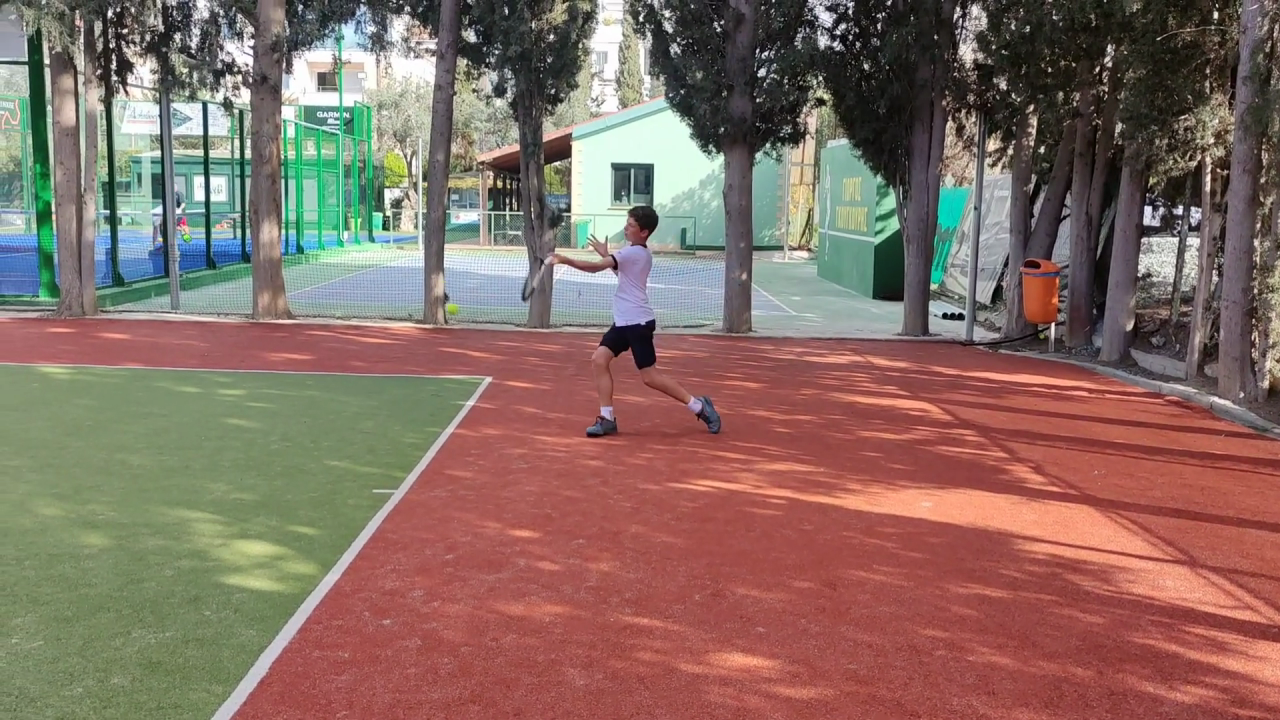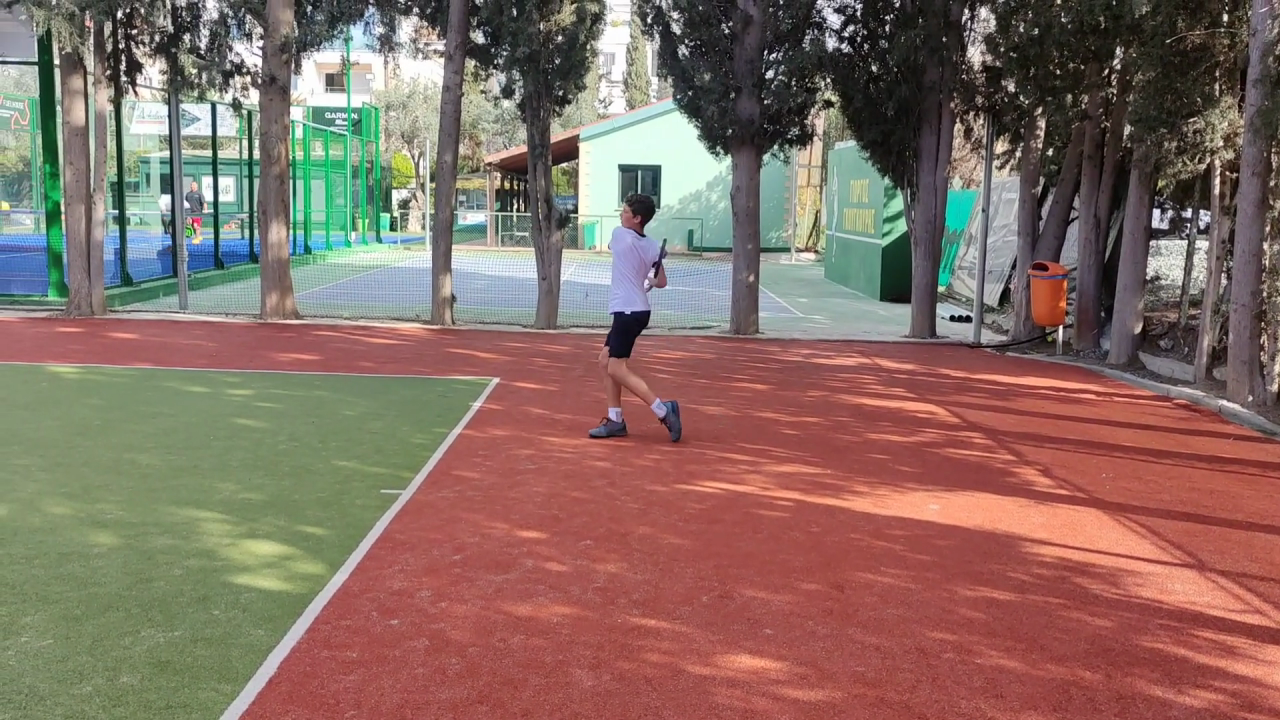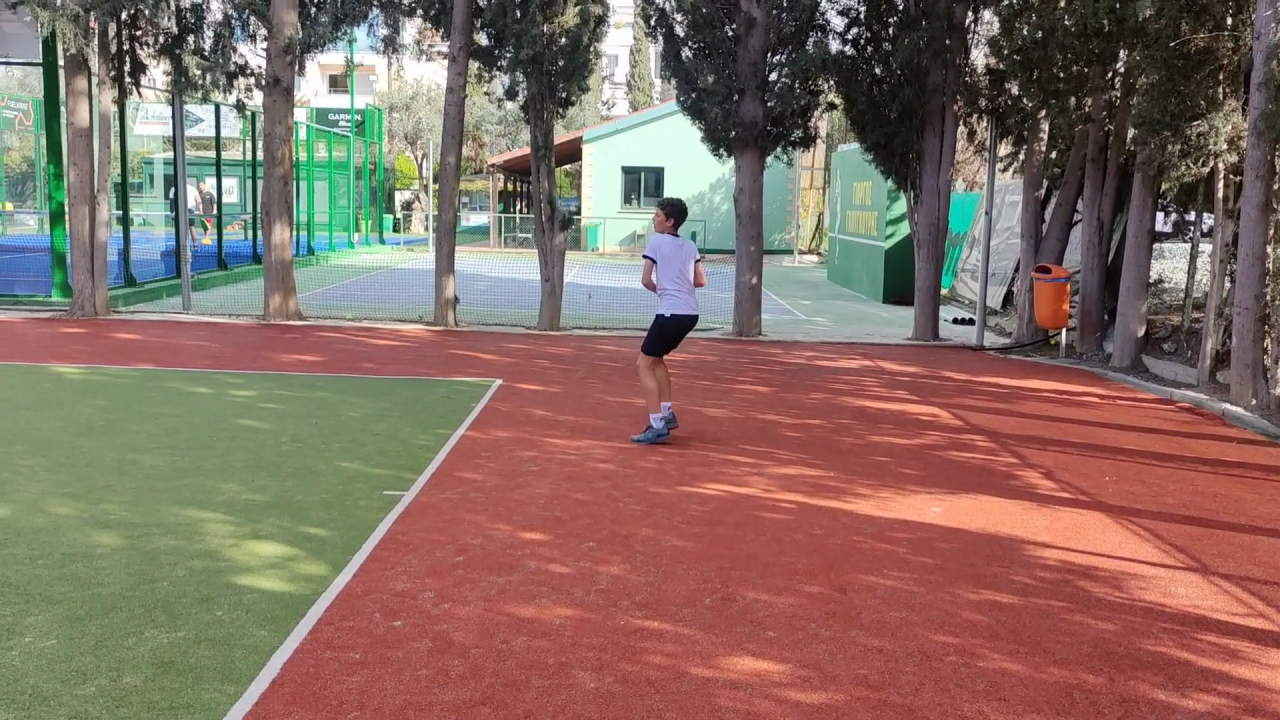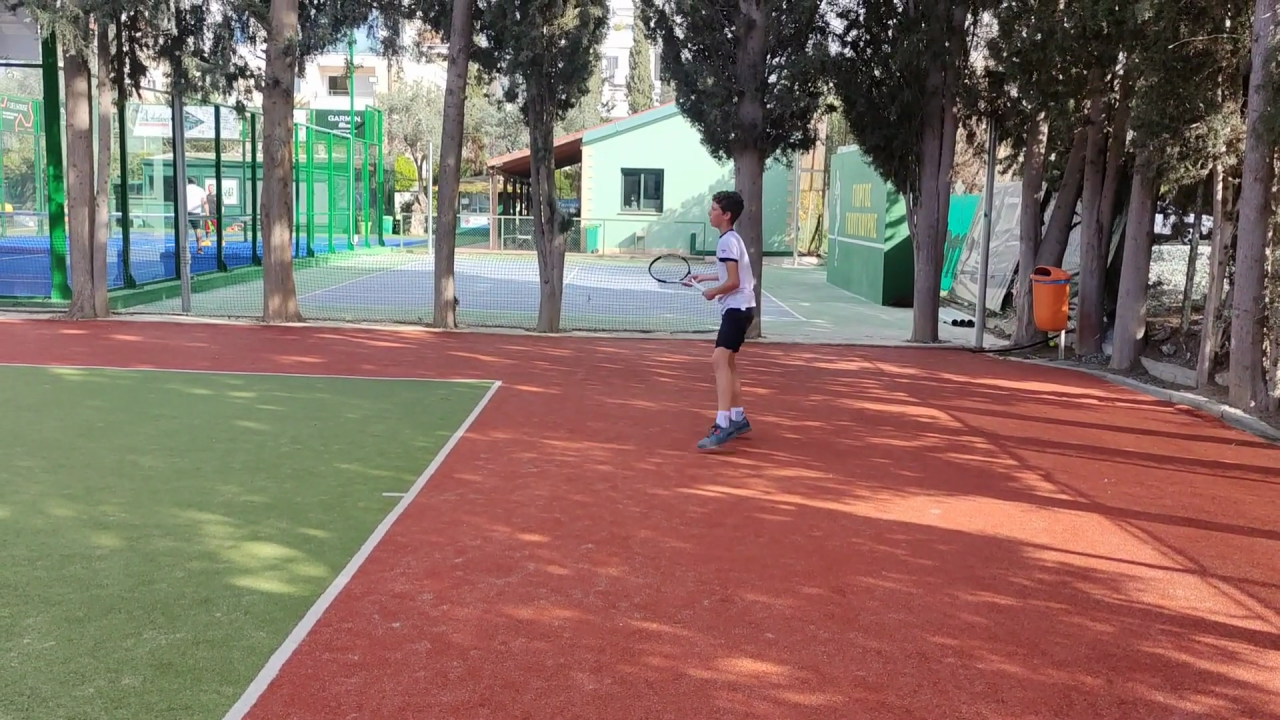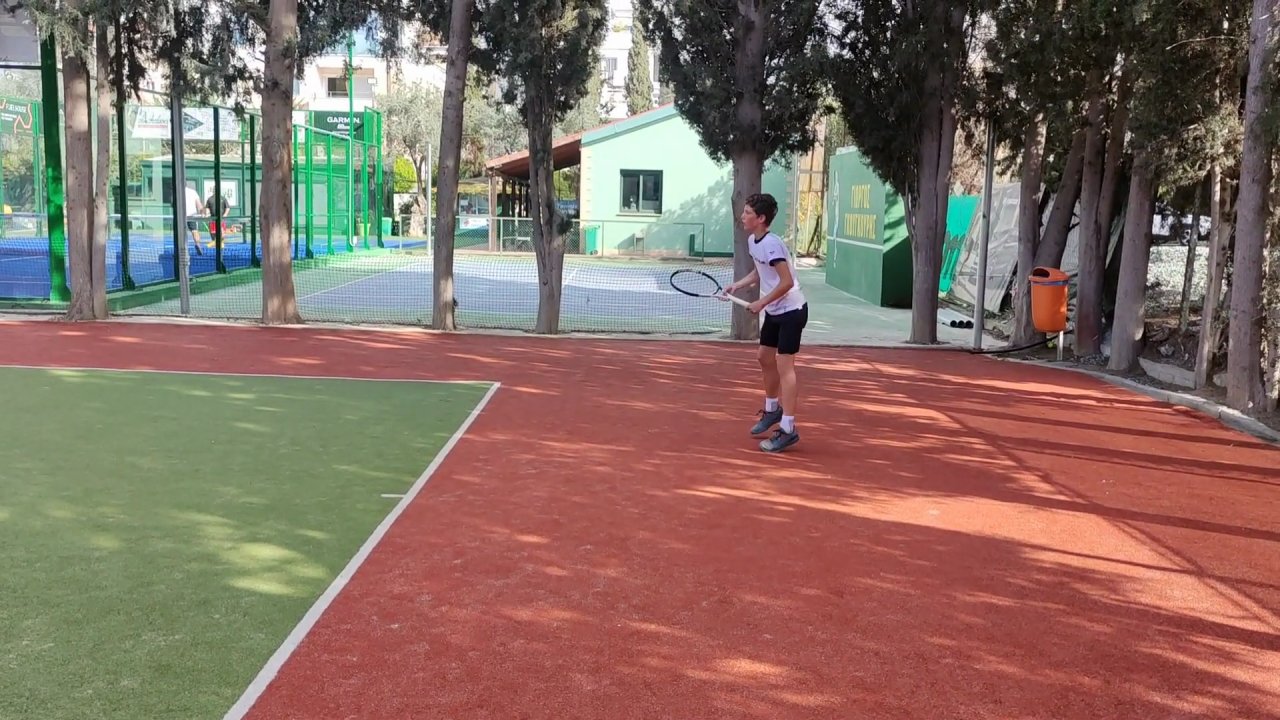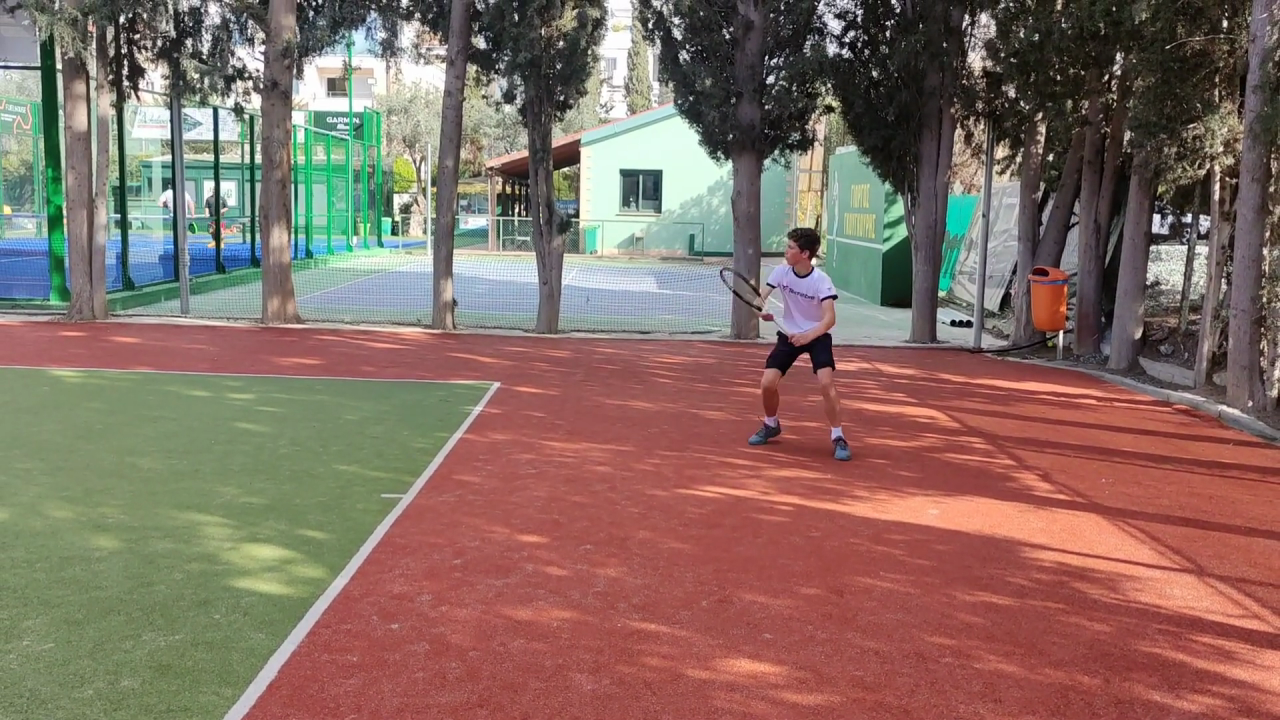
dt=0.4s
person 1, frame 1
left shoulder: (636, 254)
right shoulder: (634, 251)
left elbow: (593, 266)
left wrist: (563, 259)
right wrist: (601, 255)
left hip: (639, 323)
right hip: (623, 321)
left knee: (650, 376)
right knee: (599, 360)
left ankle: (700, 406)
right ankle: (607, 419)
person 1, frame 2
left shoulder: (619, 234)
right shoulder: (653, 245)
right elbow: (661, 281)
left hip: (628, 311)
right hip: (639, 310)
left knee: (616, 368)
right knee: (607, 361)
left ankle: (663, 409)
right ankle: (616, 420)
person 1, frame 3
left shoulder: (656, 242)
right shoulder: (689, 246)
left elbow: (647, 280)
right elbow: (700, 281)
left hip: (672, 314)
right hip: (689, 314)
left knee: (645, 365)
right knee: (656, 361)
left ankle: (657, 426)
right ankle: (666, 413)
person 1, frame 4
left shoulder: (727, 242)
right shoulder: (732, 239)
left elbow: (733, 281)
left wrist: (712, 293)
right wrist: (705, 276)
left hip: (737, 308)
right hip: (737, 308)
left knee: (719, 361)
right knee: (725, 363)
left ankle: (723, 424)
right ankle: (735, 418)
person 1, frame 5
left shoulder: (773, 244)
right shoulder: (752, 242)
left elbow: (788, 281)
left wrist: (762, 302)
right wrist: (737, 285)
left hip: (792, 310)
right hip: (773, 310)
left knee: (785, 367)
right knee: (765, 358)
left ankle: (786, 430)
right ankle: (772, 410)
person 1, frame 6
left shoulder: (822, 280)
right shoulder: (781, 271)
left elbow: (830, 318)
right elbow: (762, 297)
left wrist: (809, 335)
right wrist: (763, 310)
left hip: (817, 336)
right hip: (789, 335)
left knee: (826, 383)
right knee: (768, 383)
left ankle: (838, 438)
right ankle: (771, 425)
